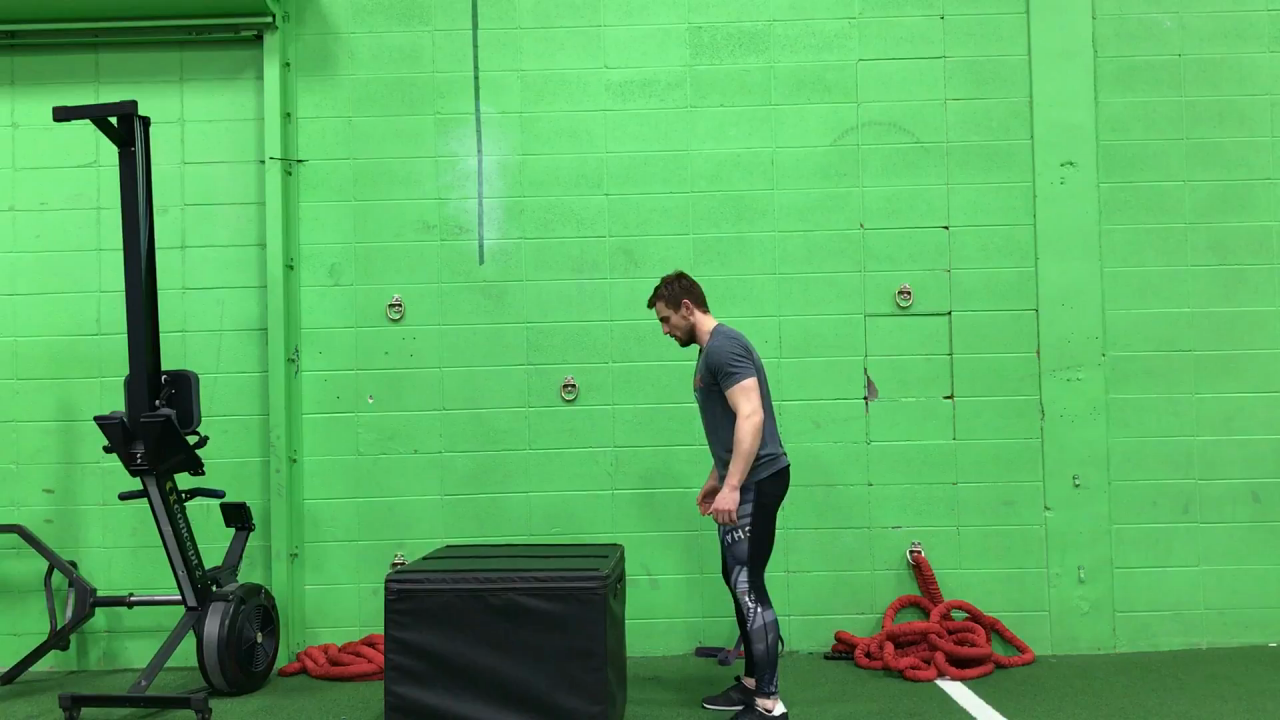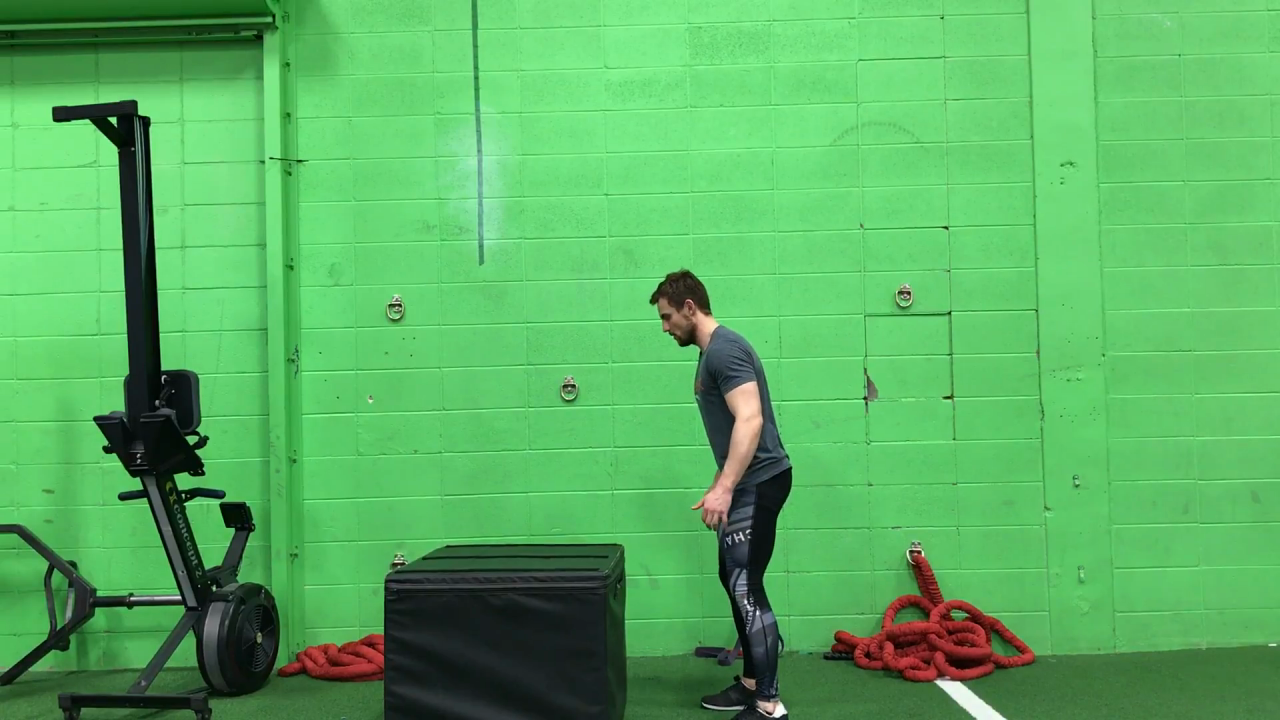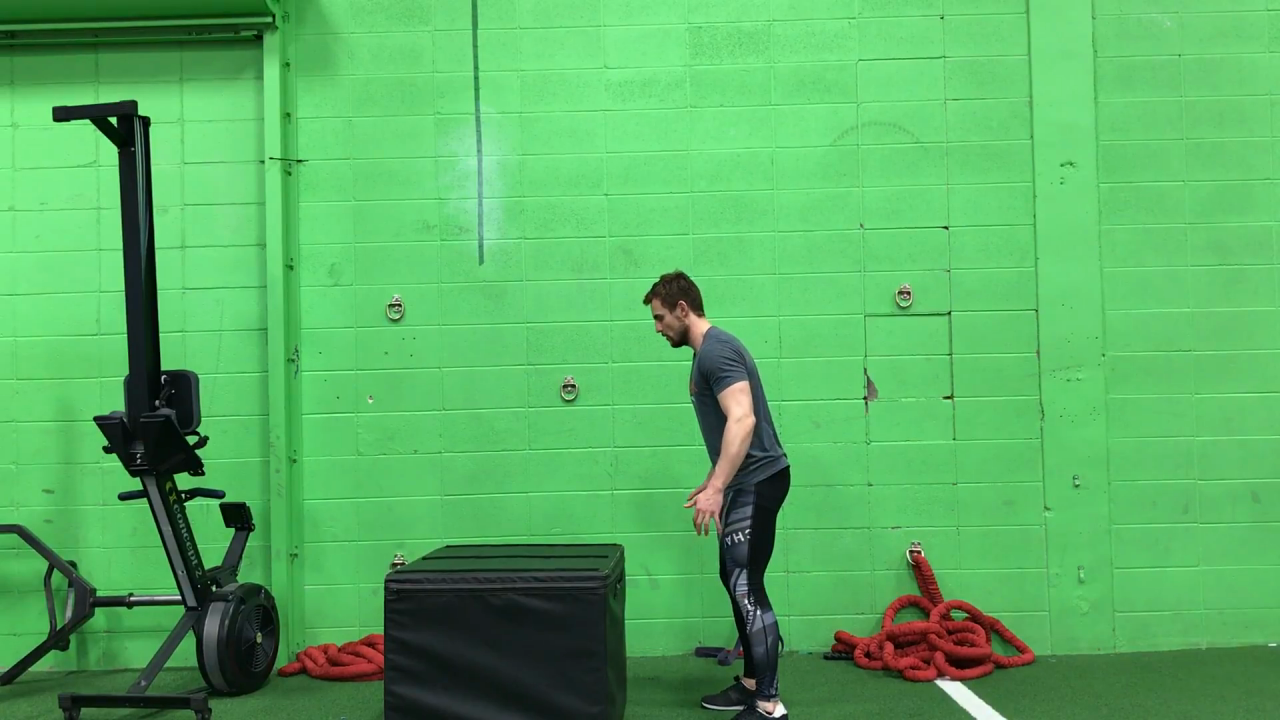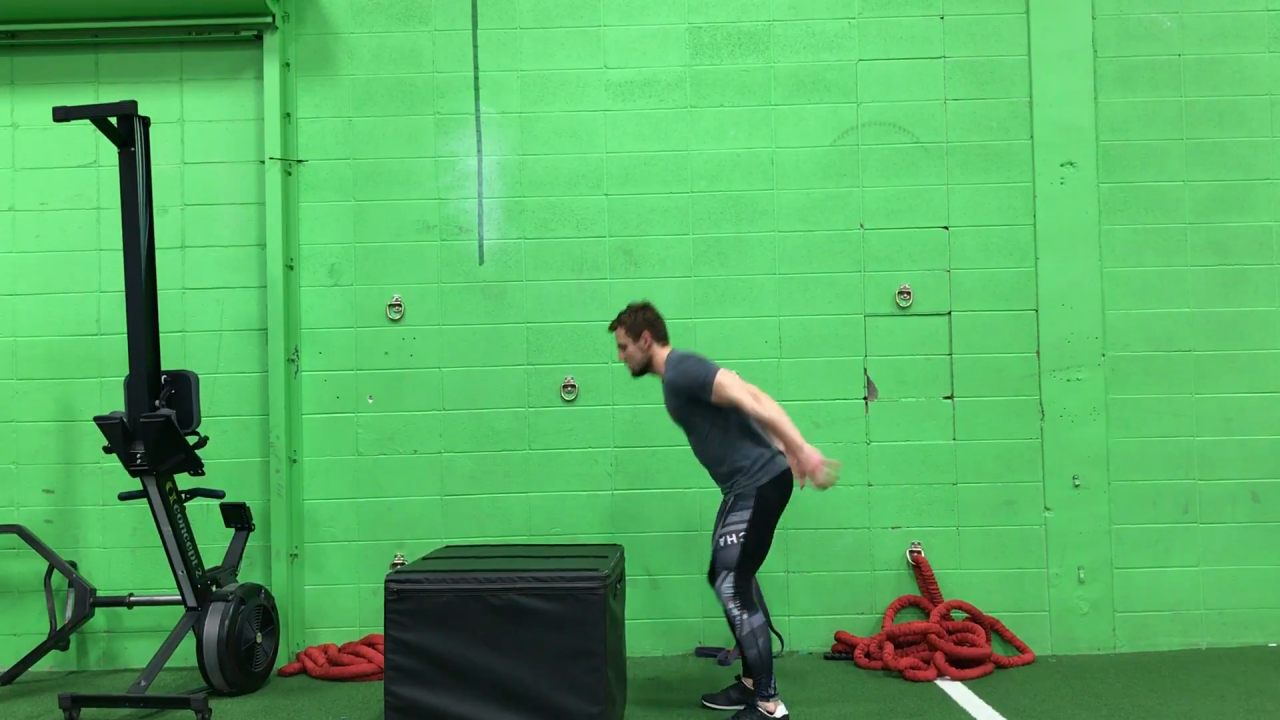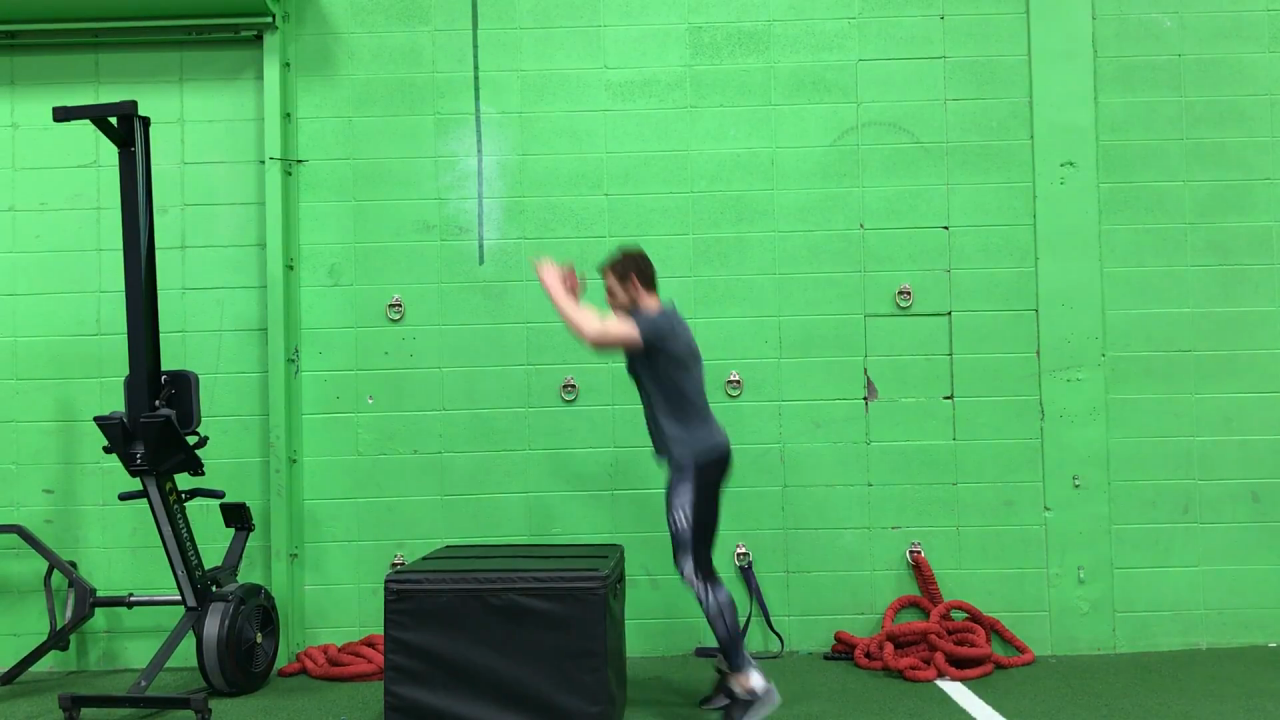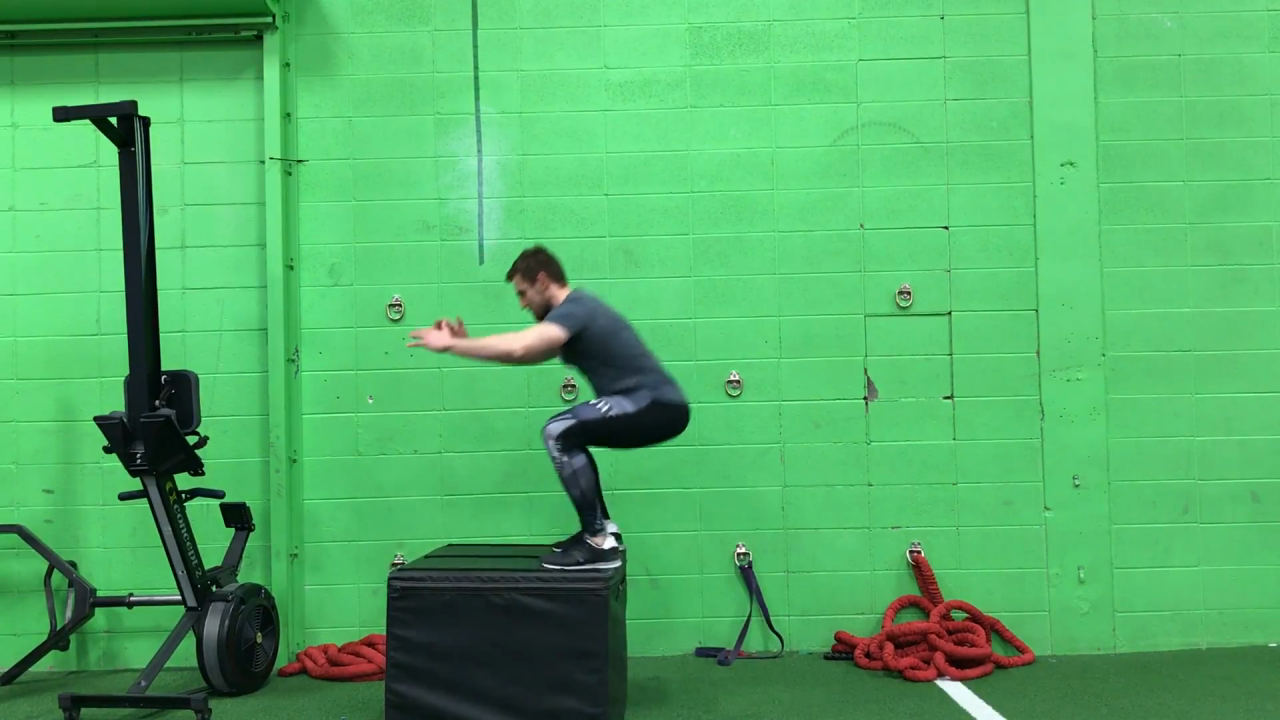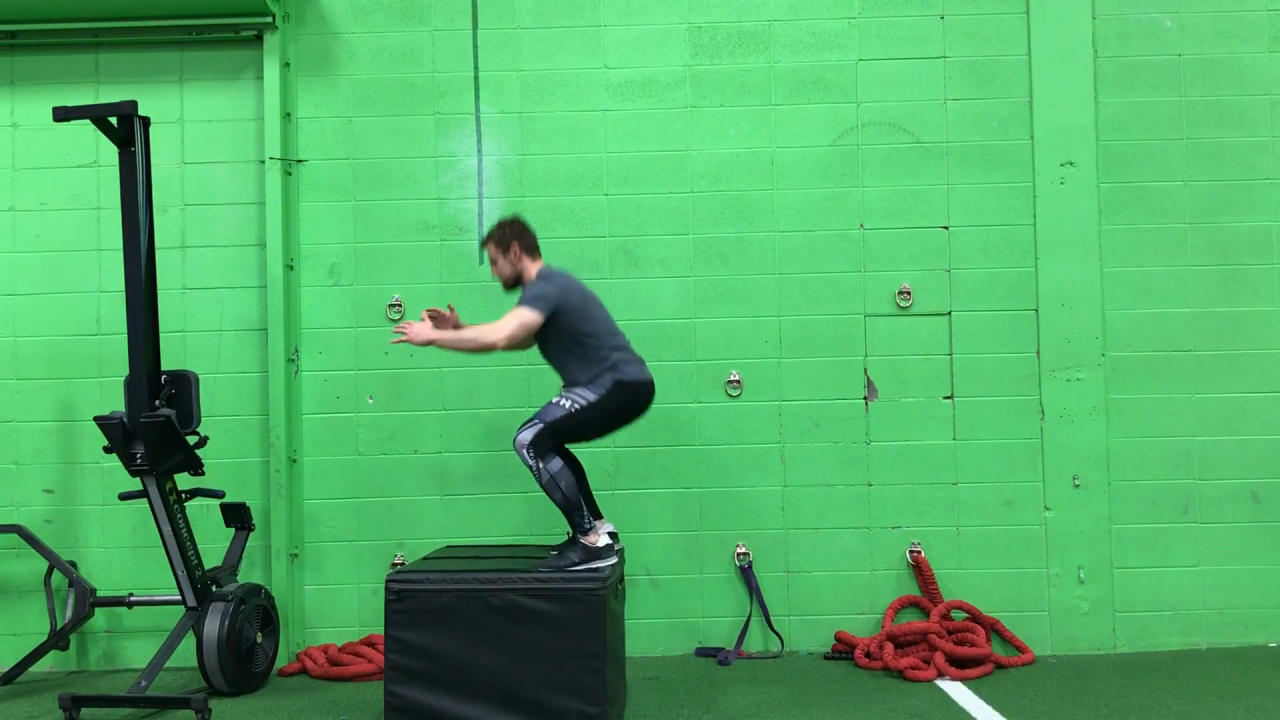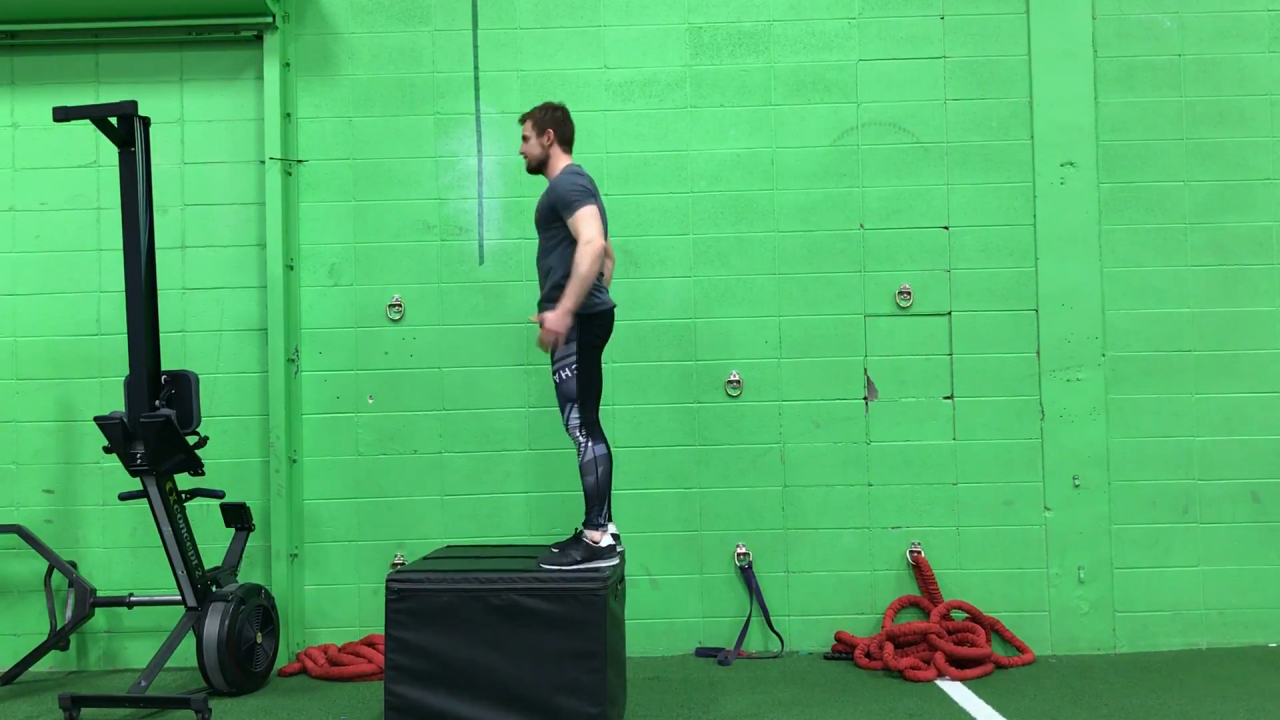
dt=0.4s
person 1, frame 1
left shoulder: (724, 346)
right shoulder: (712, 349)
left elbow: (751, 417)
left wrist: (732, 486)
right wrist: (715, 479)
left hip: (756, 482)
right hip: (742, 480)
left knee: (747, 585)
right knee: (738, 582)
right ankle: (753, 682)
person 1, frame 2
left shoulder: (724, 349)
right shoulder: (712, 352)
left elbow: (751, 420)
left wrist: (724, 488)
right wrist: (722, 481)
left hip: (757, 483)
right hip: (746, 483)
left knee: (745, 588)
right knee: (734, 583)
right ankle: (752, 683)
person 1, frame 3
left shoulder: (715, 350)
right shoulder: (708, 351)
left elbow: (742, 421)
left wrist: (715, 489)
right wrist: (712, 482)
left hip: (754, 483)
right hip: (742, 482)
left knee: (747, 588)
right knee: (736, 582)
right ankle: (752, 684)
person 1, frame 4
left shoulder: (683, 373)
right shoulder: (680, 376)
left elbow: (749, 398)
right elbow: (747, 410)
left wrist: (801, 448)
right wrist: (788, 456)
left hip: (760, 483)
right hip: (748, 485)
left knee: (732, 588)
right knee: (726, 581)
right ankle: (752, 684)
person 1, frame 5
left shoulder: (658, 324)
right shoulder: (656, 324)
left elbow: (593, 334)
right elbow: (601, 335)
left wrist: (556, 291)
right wrist: (572, 300)
left hip: (697, 461)
right hip: (694, 459)
left knee: (697, 570)
right knee: (696, 569)
right ankle: (736, 672)
person 1, frame 6
left shoulder: (574, 310)
right shoulder: (576, 309)
left elbow: (516, 348)
right elbow: (525, 349)
left wrist: (449, 345)
right wrist: (466, 342)
left hip: (660, 407)
right hip: (656, 406)
left knee: (559, 433)
right knee: (569, 436)
left ankle: (599, 541)
right ankle: (600, 530)
person 1, frame 7
left shoulder: (544, 288)
right shoulder: (548, 284)
left elbow: (499, 338)
right elbow: (515, 338)
left wrist: (436, 338)
right wrist: (460, 329)
left hip: (622, 387)
right hip: (619, 385)
left knee: (531, 440)
right knee: (544, 443)
left ankle: (593, 542)
right ankle: (598, 529)
person 1, frame 8
left shoulder: (568, 181)
right shoulder: (571, 185)
left elbow: (592, 244)
right elbow: (606, 254)
left wrist: (563, 308)
left hip: (576, 320)
right hip: (581, 317)
left knee: (581, 426)
right knee: (584, 425)
left ankle: (598, 539)
right ankle: (600, 529)
